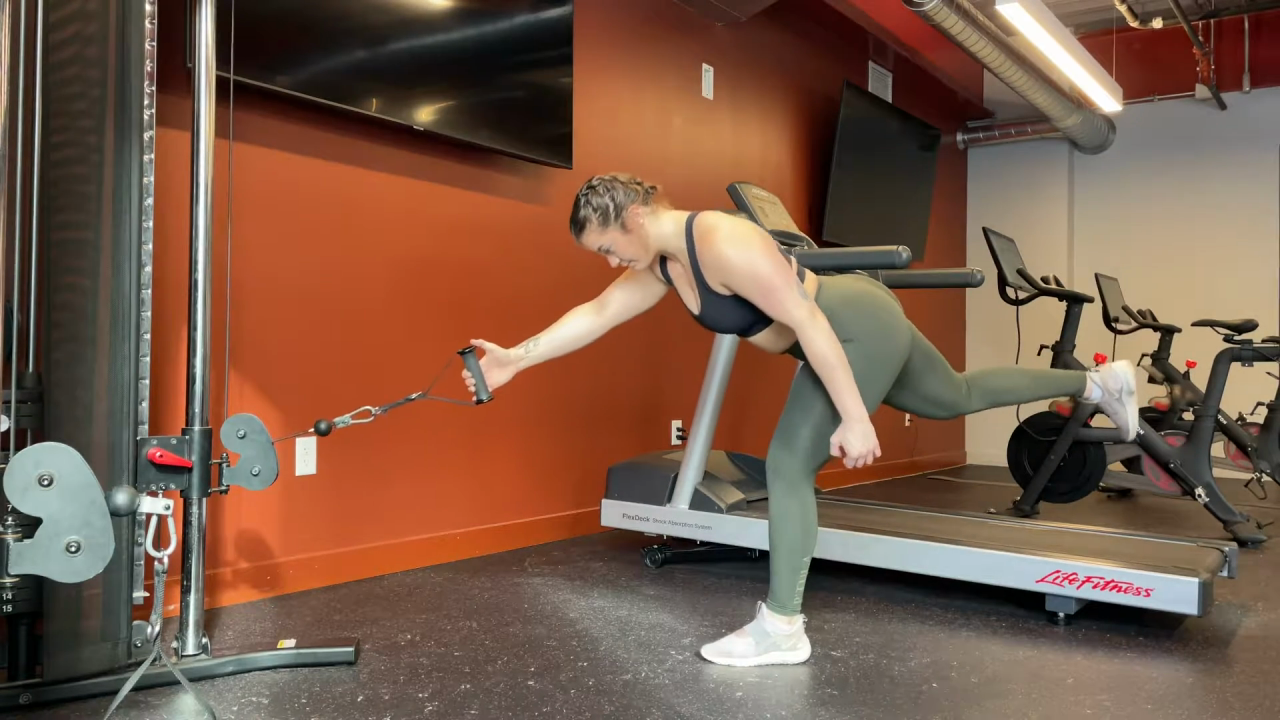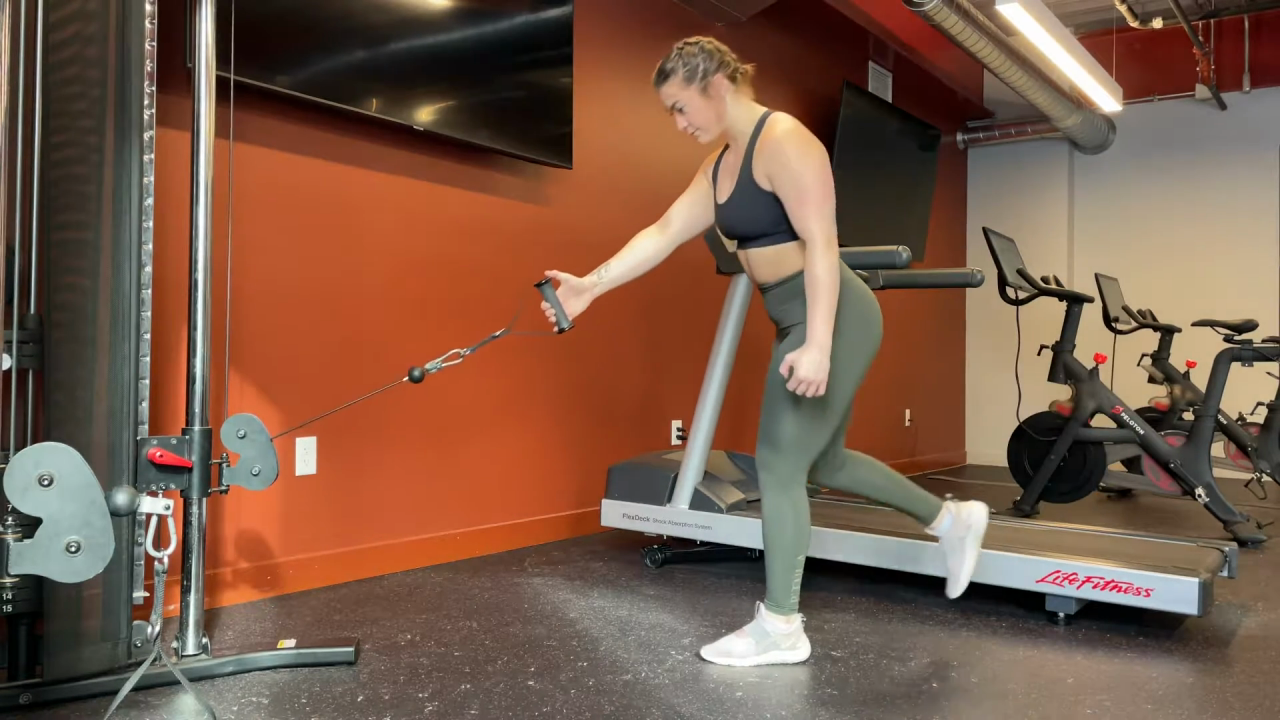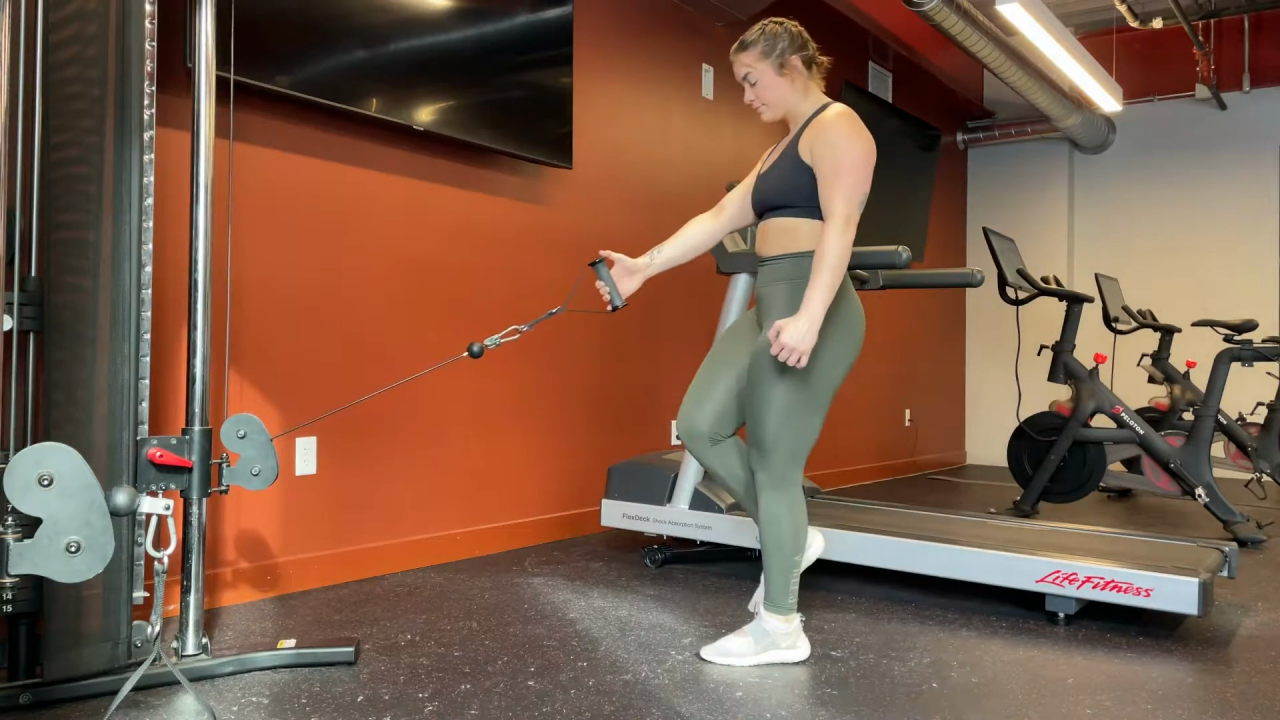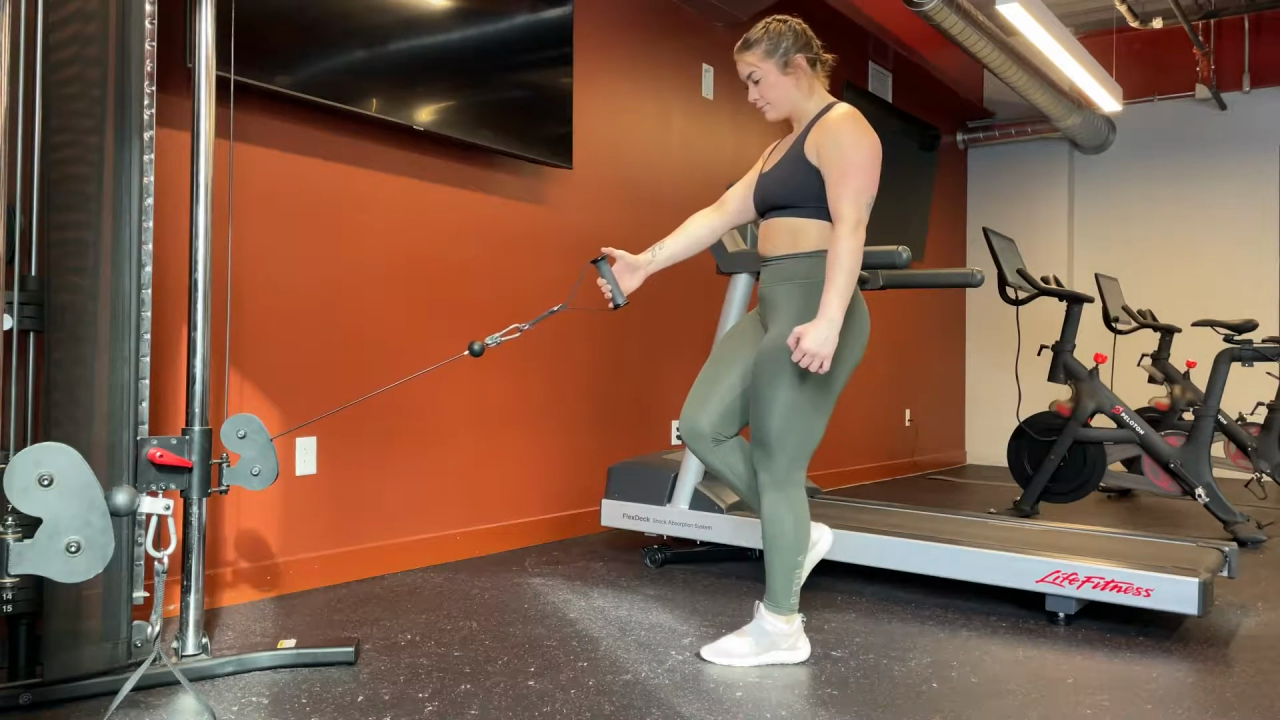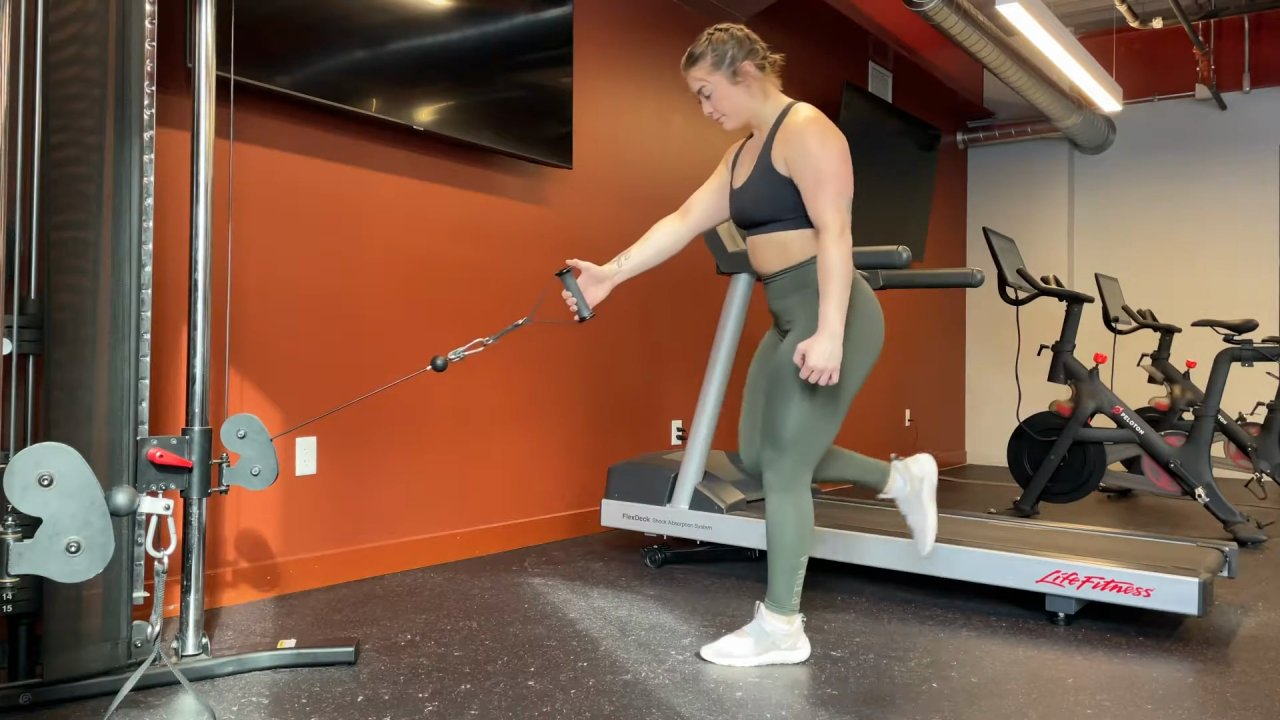
dt=0.5s
person 1, frame 1
left shoulder: (721, 242)
right shoulder: (660, 262)
left elbow: (806, 321)
right elbow: (596, 313)
left wrist: (853, 418)
right wrist: (517, 358)
left hip: (861, 330)
right hip: (859, 322)
left knee: (788, 466)
right knee: (957, 391)
left ankle: (781, 628)
right ankle: (1095, 383)
person 1, frame 2
left shoulder: (784, 140)
right shoulder: (722, 162)
left elbow: (822, 245)
right elbow: (663, 232)
left wrist: (817, 345)
right wrist: (589, 286)
left hip: (832, 319)
right hip: (799, 320)
left knee: (779, 467)
right knee: (821, 463)
left ankle: (780, 629)
right ankle: (946, 518)
person 1, frame 3
left shoulder: (837, 127)
right shoulder: (784, 147)
left elbow: (840, 225)
right elbow: (719, 218)
left wrist: (808, 317)
right wrist: (642, 267)
left hip: (811, 313)
right hip: (770, 309)
left knee: (773, 466)
right knee: (699, 426)
left ankle: (780, 629)
right ankle: (790, 538)
person 1, frame 4
left shoulder: (843, 127)
right shoulder: (783, 147)
left elbow: (850, 228)
right elbow: (719, 214)
left wrist: (827, 321)
right wrist: (645, 263)
left hip: (813, 312)
right hip: (771, 309)
left knee: (775, 467)
right knee: (702, 426)
left ankle: (780, 629)
right ankle: (797, 534)
person 1, frame 5
left shoulder: (804, 131)
right shoulder: (742, 151)
left elbow: (836, 233)
right elbow: (681, 222)
left wrist: (828, 332)
right wrist: (608, 275)
left hip: (831, 319)
right hip: (788, 320)
left knee: (781, 465)
right knee: (763, 455)
left ankle: (780, 628)
right ankle: (898, 478)
